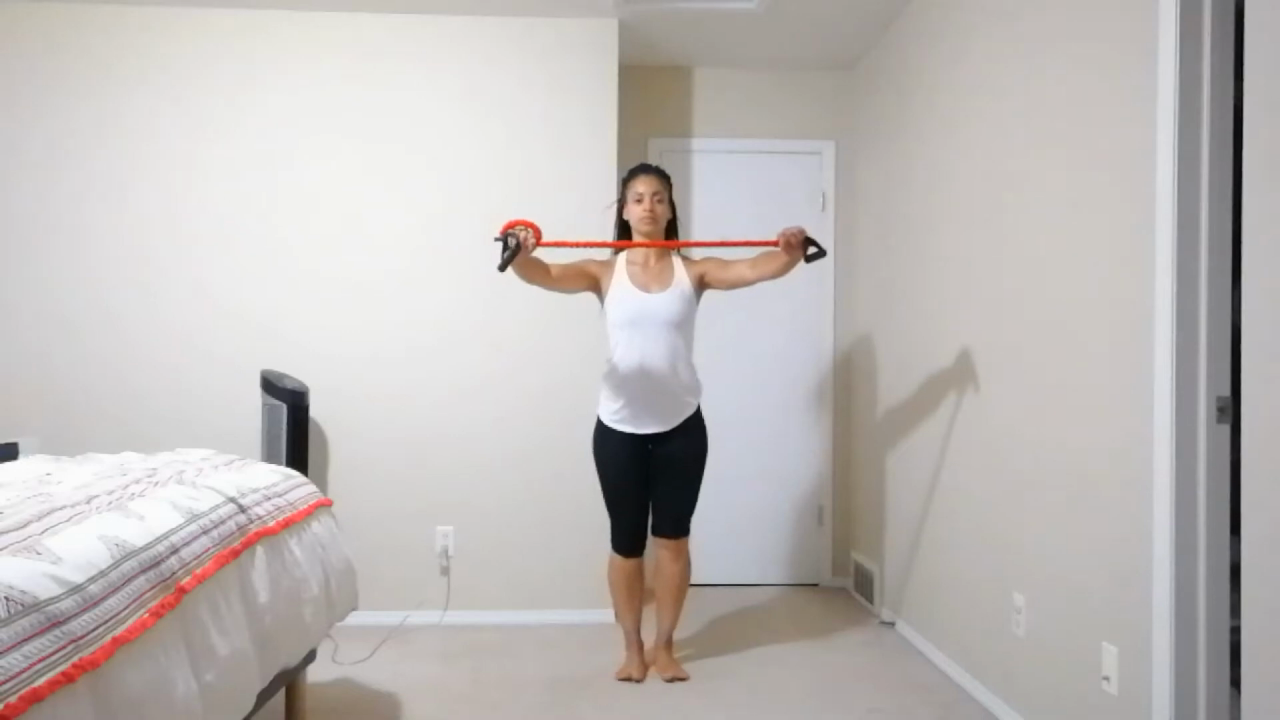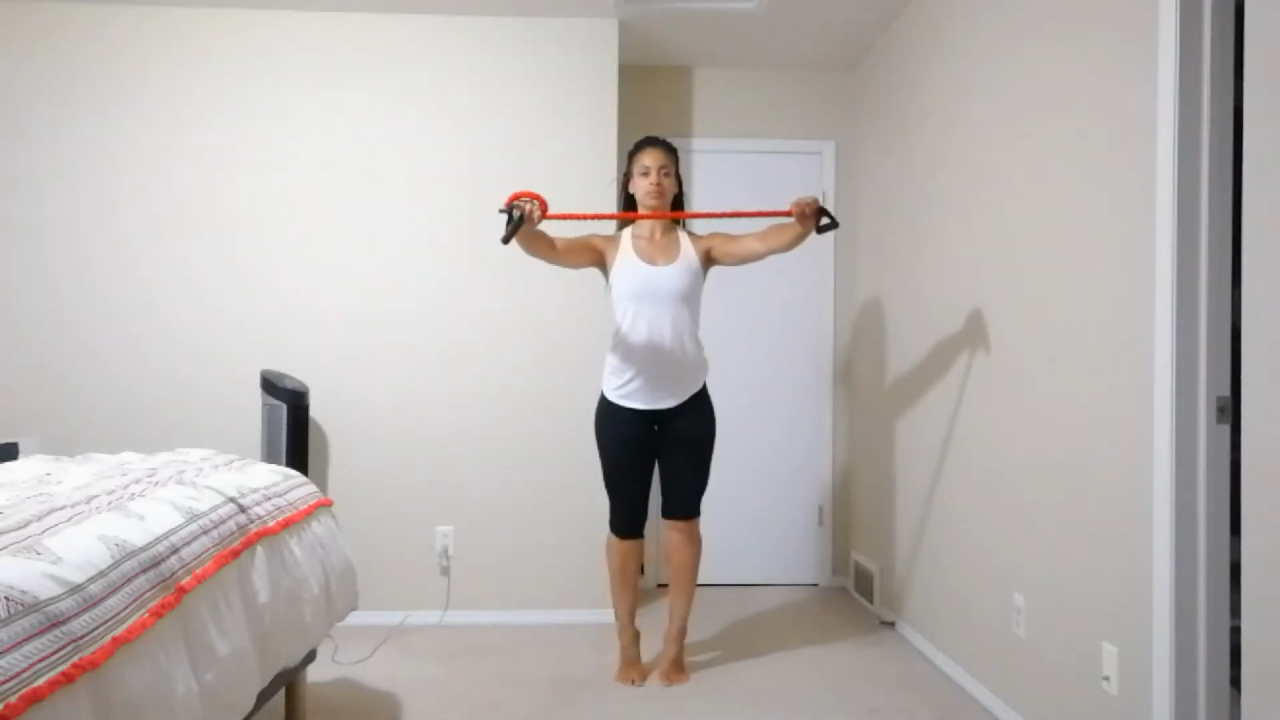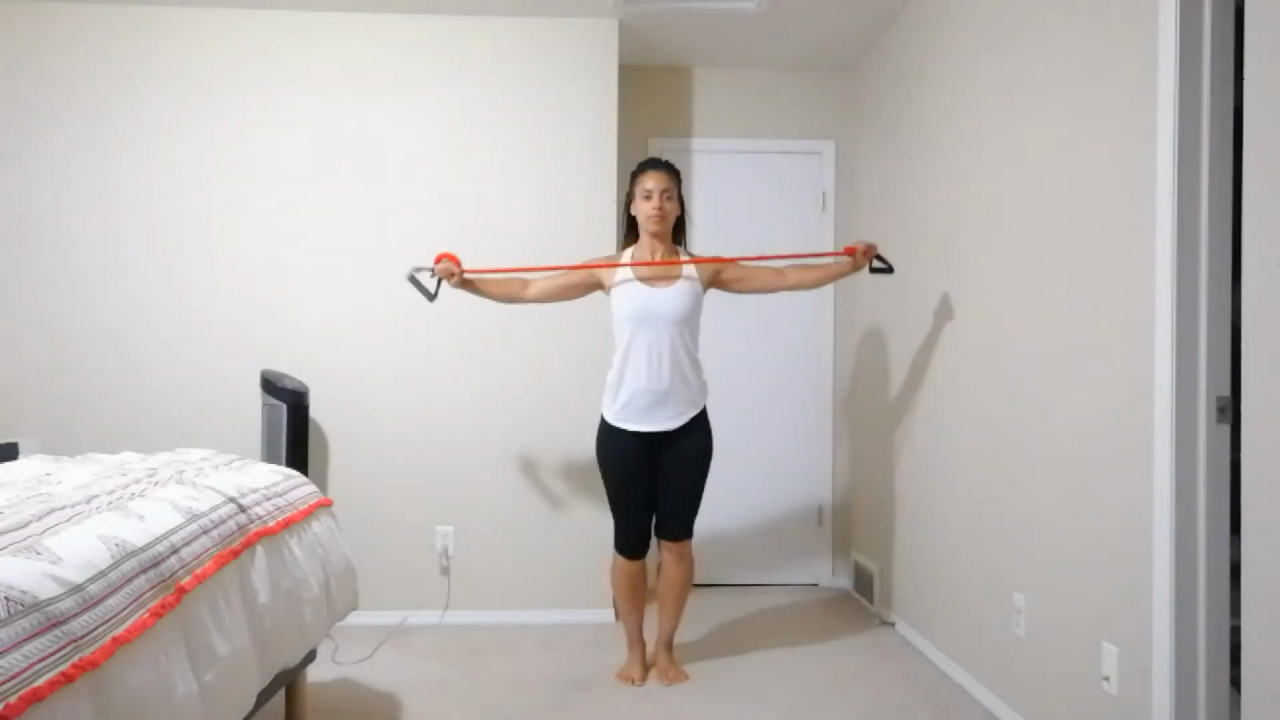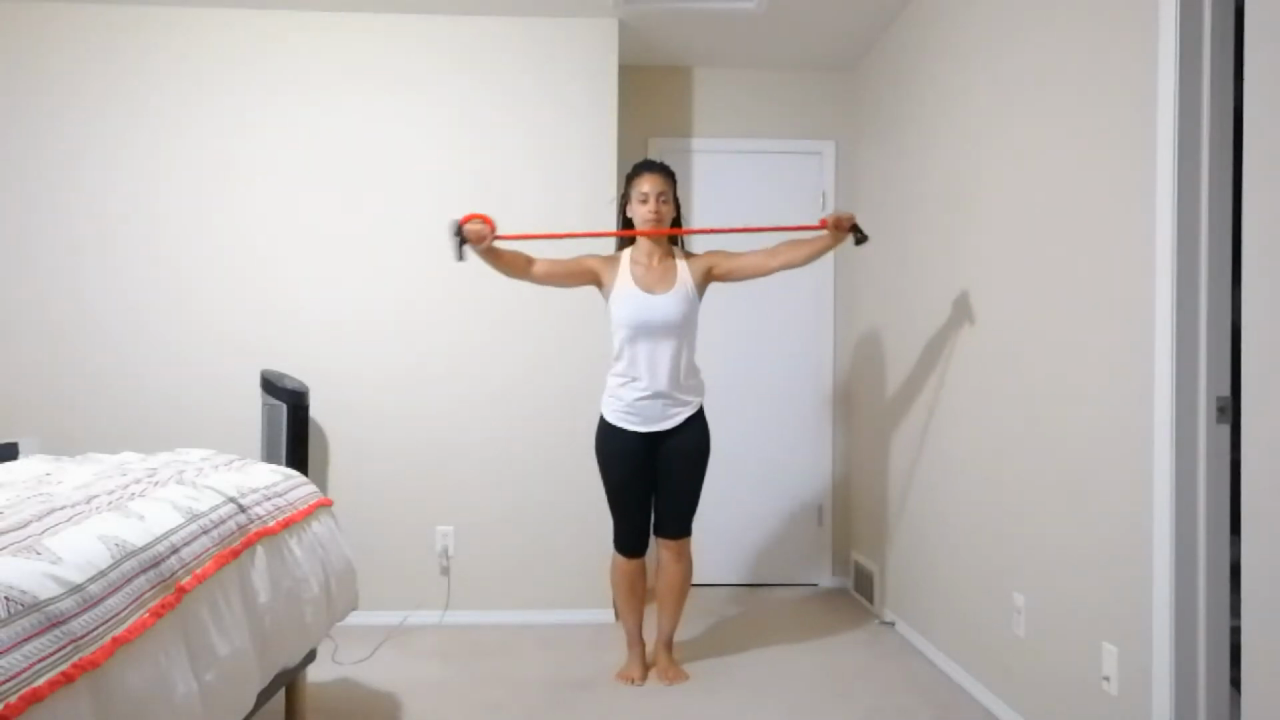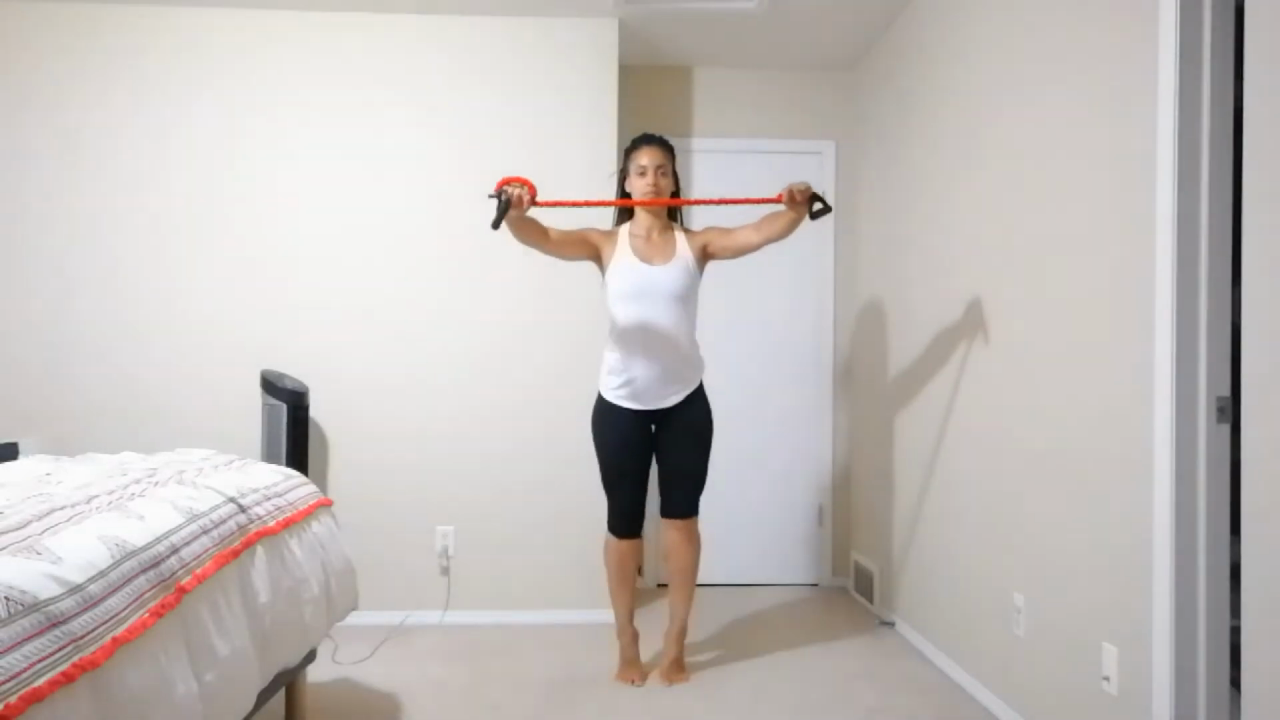
dt=1s
person 1, frame 1
left shoulder: (694, 271)
right shoulder: (603, 272)
left elbow: (754, 270)
right elbow: (547, 276)
left wrist: (791, 252)
right wrist: (520, 255)
left hip: (681, 426)
right hip: (619, 427)
left knee: (673, 539)
right knee: (626, 543)
left ankle: (664, 646)
right ankle: (632, 648)
person 1, frame 2
left shoulder: (701, 247)
right shoulder: (609, 247)
left elbow: (765, 243)
right elbow: (549, 250)
left wrist: (803, 224)
right wrist: (525, 228)
left hip: (687, 404)
right hip: (624, 405)
left knee: (683, 521)
right knee: (625, 524)
left ankle: (675, 644)
right ankle: (628, 644)
person 1, frame 3
left shoulder: (704, 270)
right shoulder: (608, 269)
left elbow: (784, 278)
right elbow: (529, 290)
left wrist: (849, 265)
right wrist: (465, 281)
left hip: (686, 426)
right hip: (624, 427)
left knee: (676, 541)
right knee: (630, 544)
left ankle: (665, 648)
right ankle: (634, 649)
person 1, frame 4
left shoulder: (699, 267)
right shoulder: (606, 268)
left elbow: (775, 258)
right elbow: (532, 269)
left wrist: (832, 238)
right wrist: (484, 247)
left hip: (683, 425)
right hip: (622, 425)
left knee: (674, 540)
right knee: (629, 543)
left ankle: (665, 648)
right ankle: (634, 650)
person 1, frame 5
left shoulder: (697, 243)
right shoulder: (604, 243)
left elbow: (761, 233)
right elbow: (541, 238)
left wrist: (796, 210)
right wrist: (516, 214)
left hip: (684, 402)
right hip: (620, 403)
left knee: (681, 518)
right knee: (623, 523)
left ankle: (676, 642)
right ankle: (627, 643)
